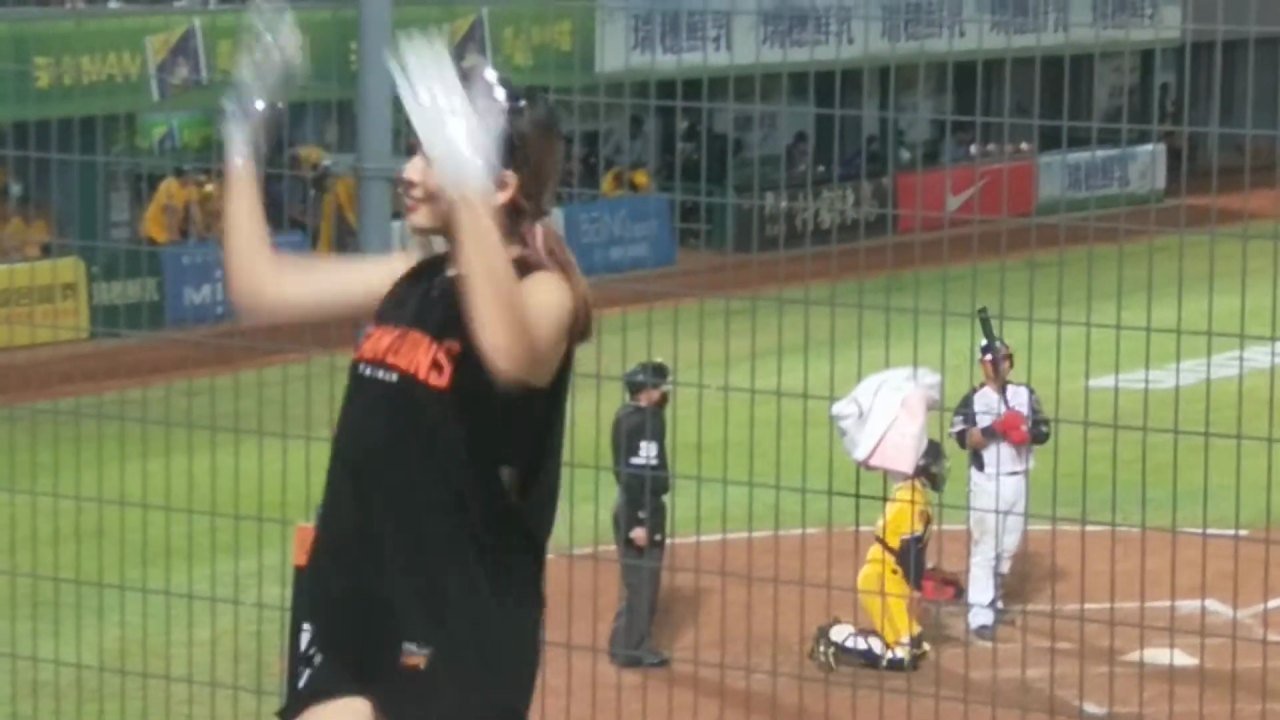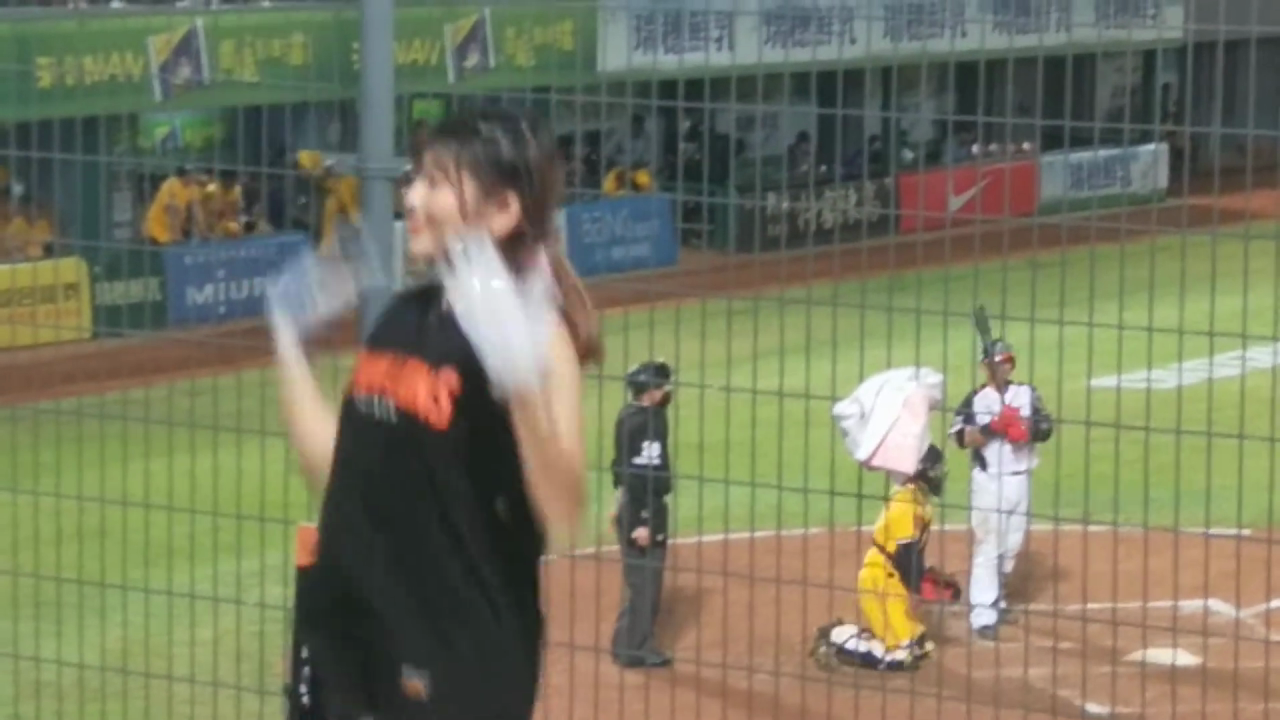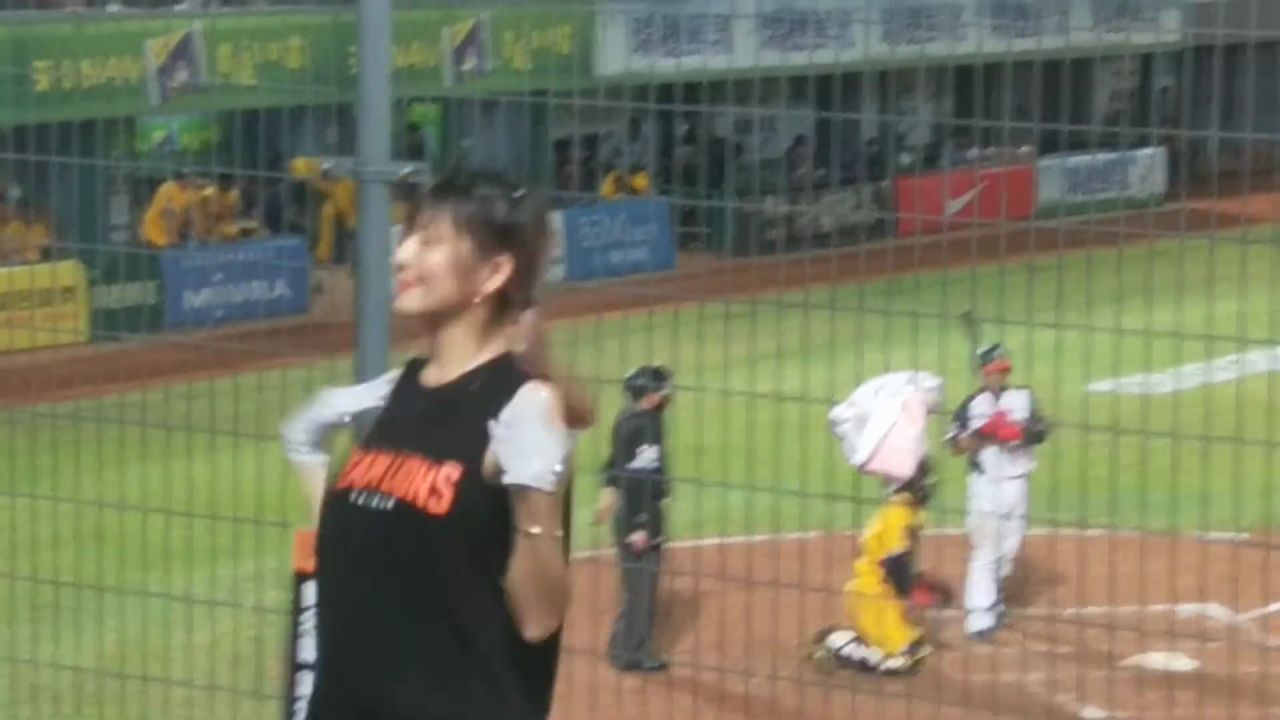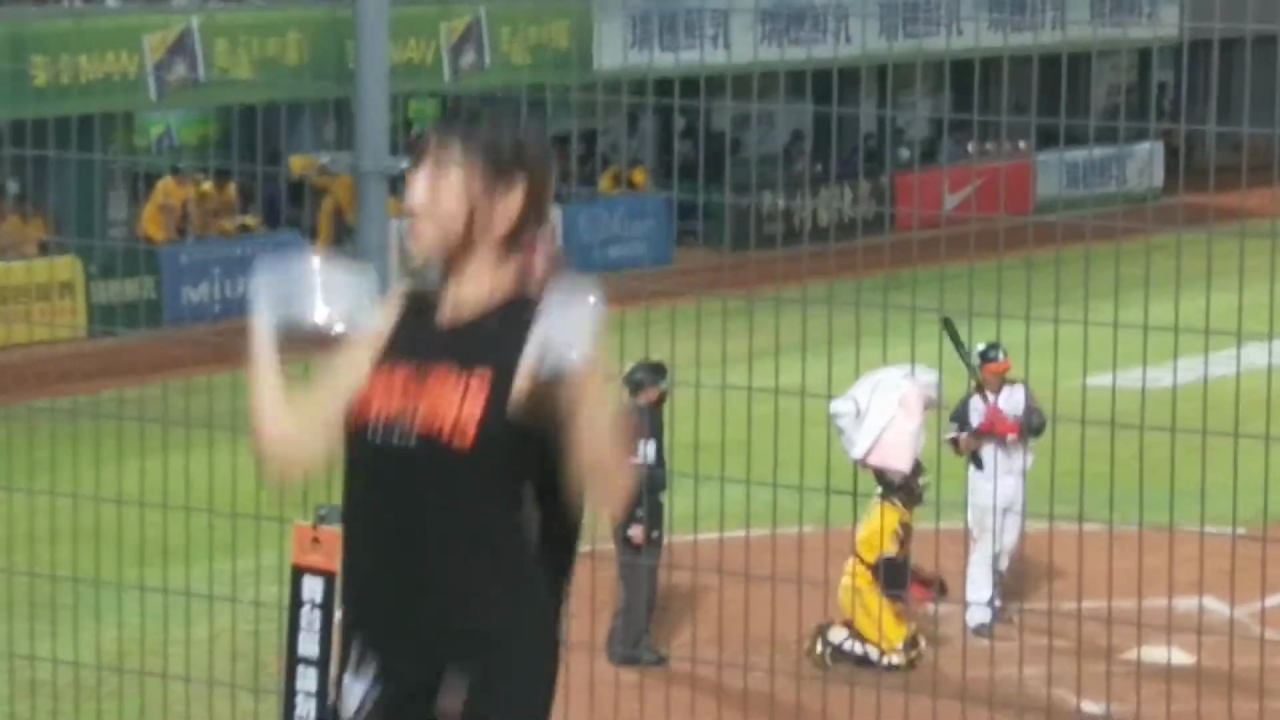
dt=0.1s
person 1, frame 1
left shoulder: (540, 295)
right shoulder: (408, 279)
left elbow: (509, 356)
right elbow: (257, 290)
left wrist: (466, 175)
right wrist: (245, 129)
left hip: (458, 627)
right hip: (351, 613)
person 1, frame 2
left shoulder: (535, 335)
right shoulder: (406, 316)
left elbow: (559, 508)
right elbow: (331, 465)
left wrist: (520, 376)
right wrist: (290, 339)
left hip: (463, 659)
right hip: (359, 643)
person 1, frame 3
left shoulder: (522, 406)
right shoulder: (395, 394)
left elbow: (537, 617)
right elbow: (352, 558)
left wrist: (536, 497)
right wrist: (308, 454)
person 1, frame 4
left shoulder: (538, 336)
right shoulder: (396, 322)
left elbow: (612, 492)
right elbow: (281, 450)
left wrist: (579, 364)
right wrist: (267, 324)
left hip: (488, 664)
right hip: (384, 649)
person 2, frame 1
left shoulder: (638, 416)
right shoulder: (638, 422)
left elbow: (625, 469)
right elbow: (633, 475)
right wrist: (639, 521)
left hip: (644, 507)
right hip: (640, 510)
left knee: (642, 582)
right knee: (640, 583)
left ankle: (632, 645)
right ankle: (630, 649)
person 2, frame 2
left shoulder: (635, 416)
right shoulder: (641, 422)
left elbow: (624, 465)
right elbow: (637, 474)
right wrist: (641, 520)
left hip: (646, 507)
right hip: (643, 510)
left knee: (646, 581)
right knee: (643, 582)
left ankle: (635, 644)
right ankle: (632, 649)
person 2, frame 3
left shoulder: (634, 419)
right shoulder: (638, 425)
left elbow: (617, 467)
right elbow: (635, 478)
right wrist: (638, 524)
left hip: (643, 511)
right hip: (639, 513)
left knee: (642, 584)
right knee: (640, 585)
left ankle: (631, 648)
right ankle: (629, 652)
person 2, frame 4
left shoulder: (636, 414)
right shoulder: (640, 419)
right elbow: (633, 471)
right wrist: (636, 518)
left hip: (642, 506)
right hip: (639, 509)
left knee: (640, 579)
right knee: (638, 580)
left ankle: (631, 642)
right ankle: (628, 647)
person 3, frame 1
left shoulder: (1025, 394)
right shoulder: (974, 399)
left elbow: (1044, 431)
right elbow: (964, 440)
left wrist: (1024, 432)
right wrist: (995, 427)
left hip: (1018, 480)
right hip: (987, 481)
left knee: (1008, 546)
right knee: (984, 548)
left ankle: (993, 601)
right ankle: (980, 615)
person 3, frame 2
left shoulder: (1027, 393)
right shoulder: (975, 400)
left elbow: (1046, 428)
right elbow: (963, 439)
left wrist: (1023, 429)
right wrist: (993, 425)
left hip: (1021, 480)
right hip: (989, 482)
left knee: (1011, 547)
right knee: (987, 548)
left ankle: (996, 601)
right ankle: (982, 615)
person 3, frame 3
left shoulder: (1024, 397)
right shoulder: (972, 405)
left elbow: (1041, 430)
right elbow: (957, 445)
left wrist: (1018, 431)
right wrist: (985, 431)
left hip: (1018, 484)
right hip: (986, 487)
left knee: (1008, 550)
right knee: (984, 552)
left ankle: (994, 606)
right ankle: (979, 618)
person 3, frame 4
left shoulder: (1020, 391)
right shoulder: (970, 403)
left elbow: (1038, 424)
right elbow: (959, 446)
left wrist: (1013, 426)
right wrist: (982, 430)
left hip: (1016, 479)
right hip: (986, 481)
left knee: (1007, 545)
right knee: (983, 547)
left ankle: (991, 600)
right ankle: (977, 613)
person 4, frame 1
left shoulder: (906, 493)
right shoulder: (912, 500)
right elbow: (908, 550)
left wrist: (924, 576)
right wrist: (916, 585)
left hip: (888, 577)
right hip: (882, 578)
left knee: (917, 646)
right knee: (900, 654)
left ankle: (845, 634)
right ankle: (834, 638)
person 4, frame 2
left shoulder: (905, 496)
right shoulder: (909, 504)
right elbow: (904, 555)
left wrist: (929, 576)
right wrist: (915, 589)
left hip: (888, 580)
right hip: (880, 582)
left knee: (921, 646)
right knee: (900, 657)
left ankle: (847, 635)
right ankle: (835, 639)
person 4, frame 3
left shoulder: (901, 508)
right shoulder: (897, 515)
right elbow: (895, 559)
left wrist: (918, 584)
right wrist: (906, 597)
left hip: (878, 587)
right hip: (870, 589)
left knee: (917, 649)
right knee: (897, 661)
left ankle: (845, 636)
right ankle: (835, 644)
person 4, frame 4
left shoulder: (889, 510)
right shoulder: (888, 519)
right elbow: (887, 569)
left wrist: (919, 579)
right wrist: (898, 601)
left hip: (869, 588)
right hip: (864, 593)
left knee: (914, 645)
right knee: (898, 655)
left ankle: (844, 629)
right ankle: (832, 639)
